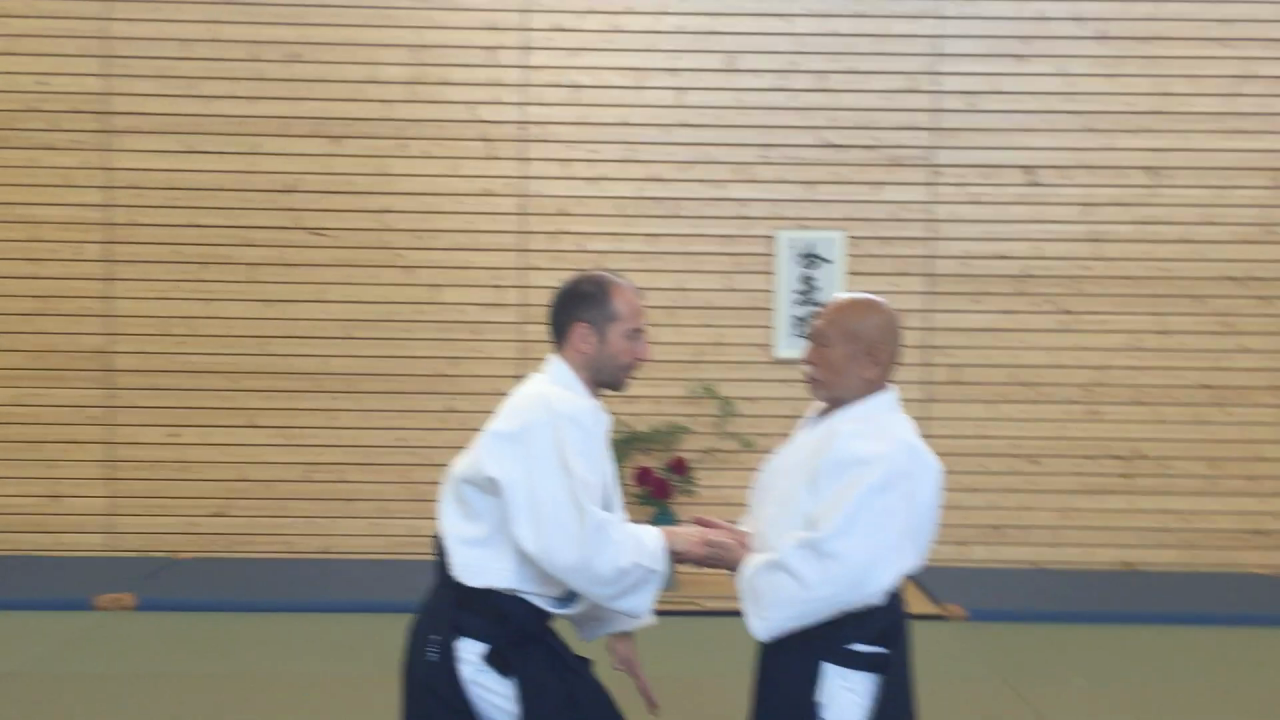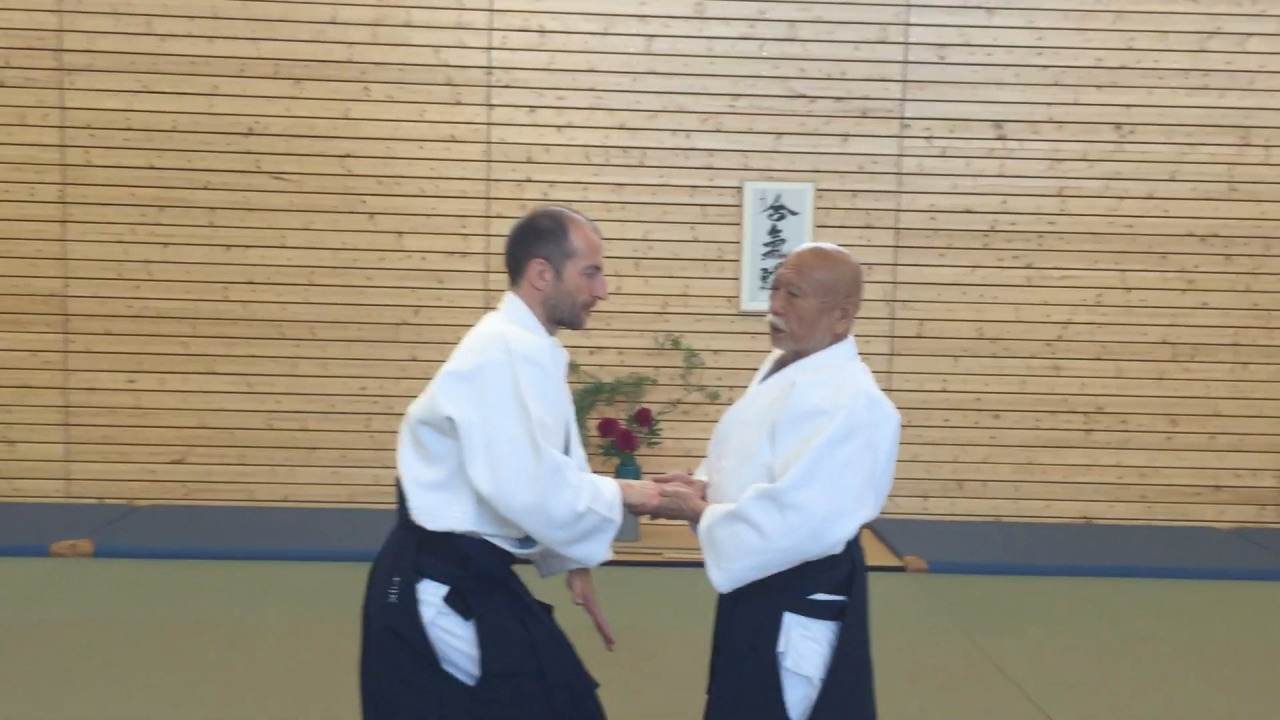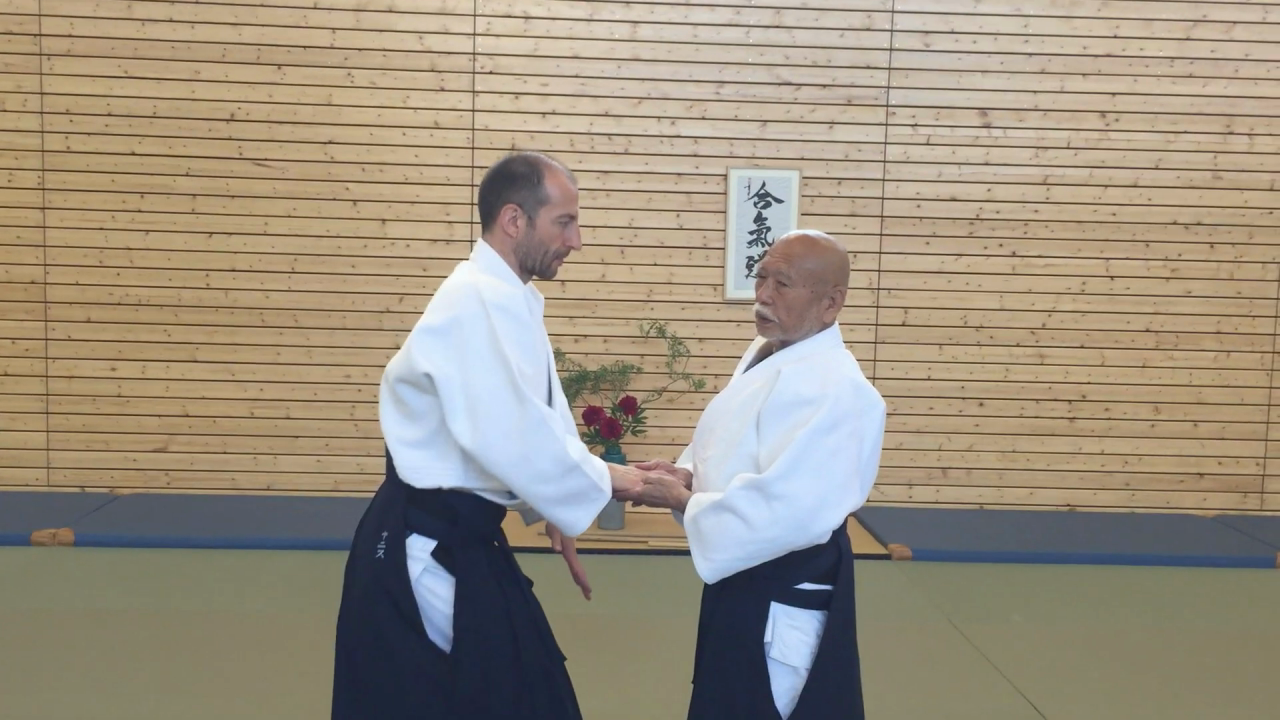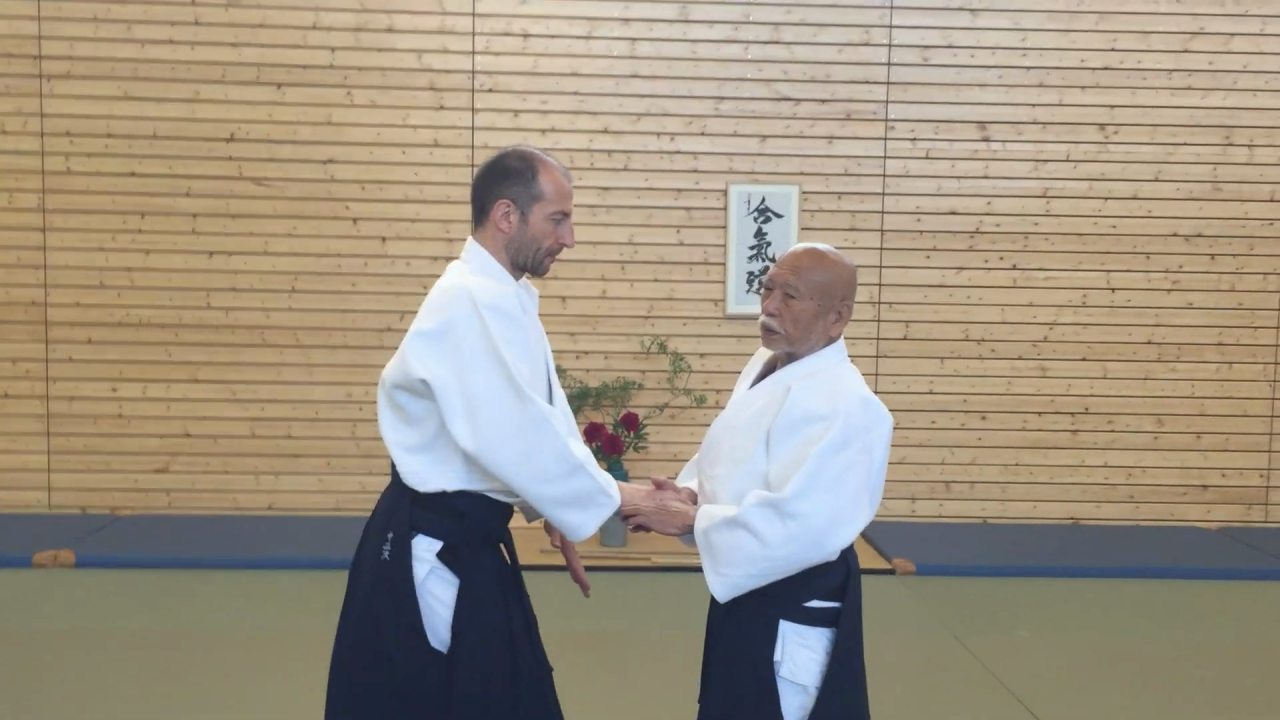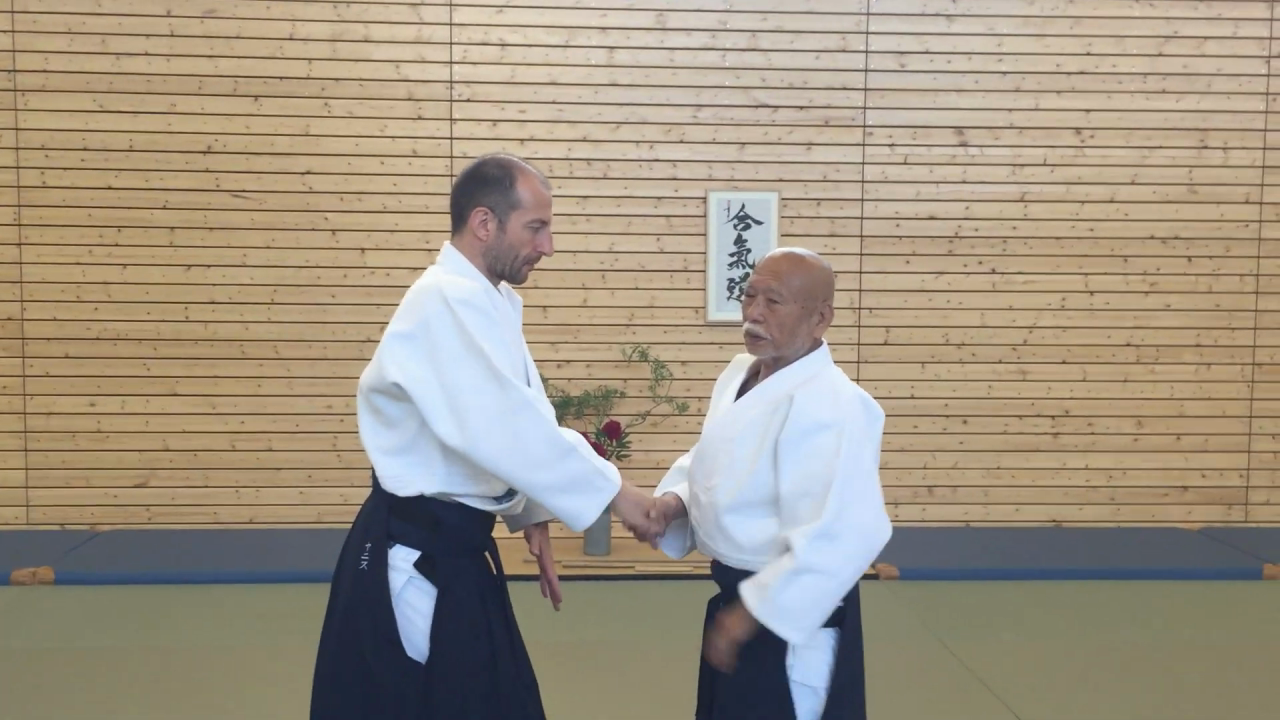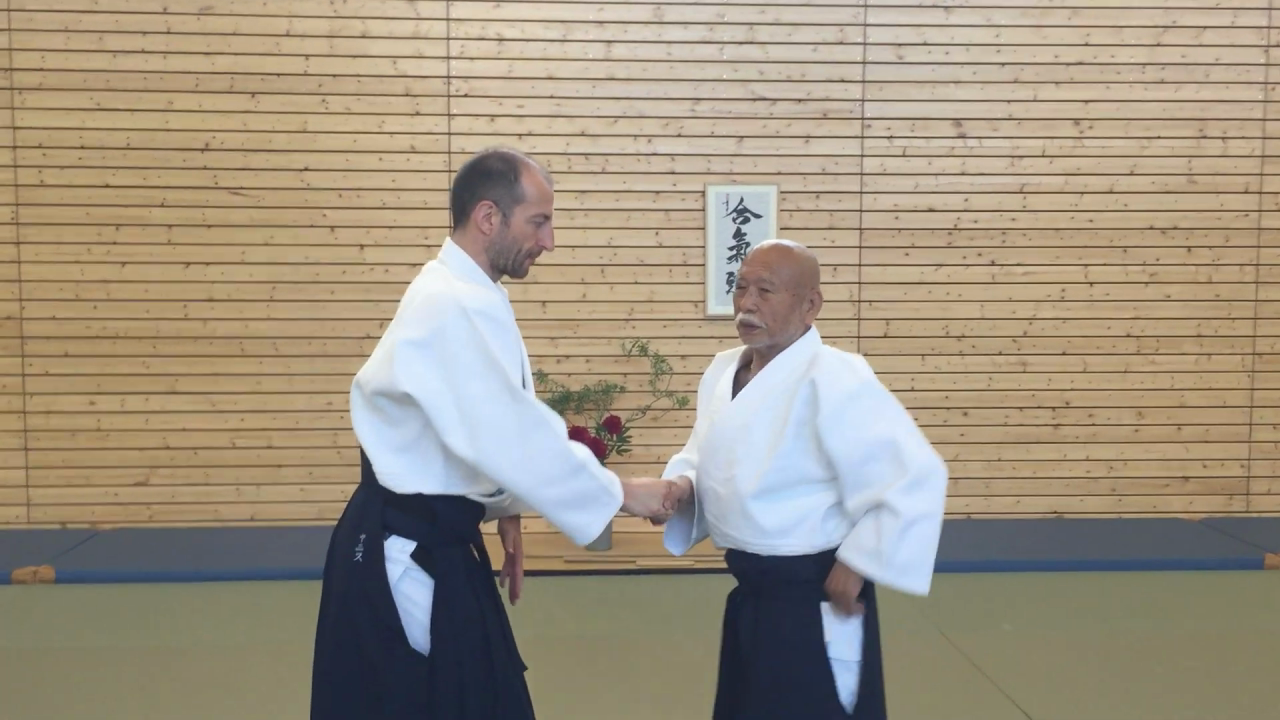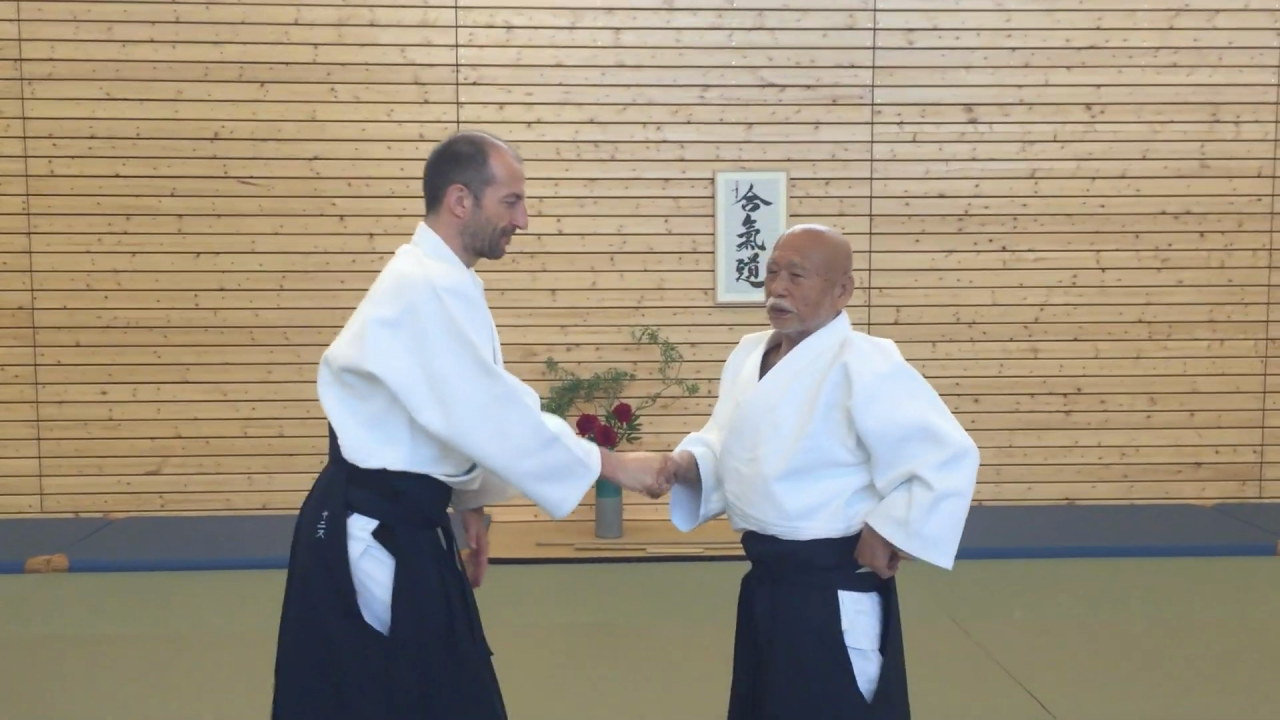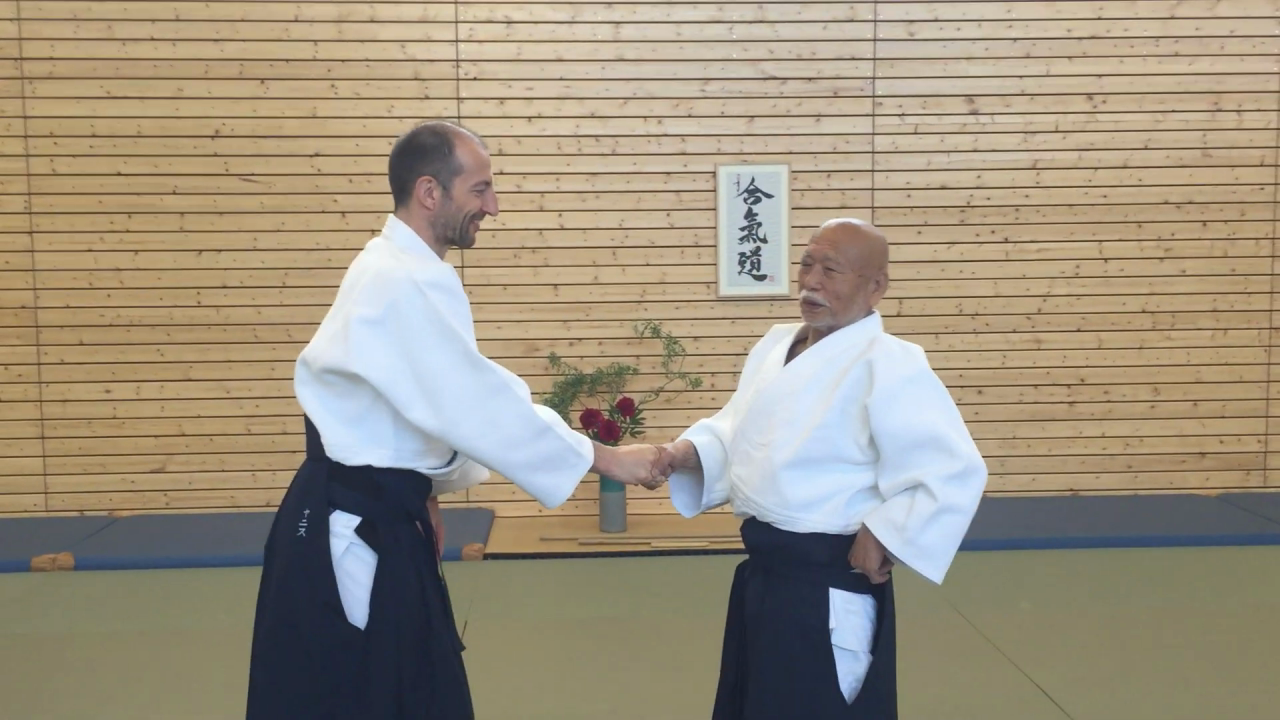
dt=0.4s
person 1, frame 1
left shoulder: (570, 410)
right shoulder: (549, 411)
left elbow: (592, 532)
right elbow: (571, 547)
left wrist: (616, 625)
right wrist: (662, 542)
left hip: (508, 636)
right hip: (479, 648)
person 1, frame 2
left shoulder: (530, 348)
right shoulder: (507, 349)
left elbow: (551, 474)
right elbow: (527, 489)
left wrist: (573, 564)
right wrist: (618, 495)
left hip: (467, 582)
right hip: (437, 590)
person 1, frame 3
left shoulder: (506, 300)
right shoulder: (481, 301)
left elbow: (532, 423)
right elbow: (513, 439)
left wrist: (554, 513)
right wrist: (604, 476)
left hip: (455, 541)
right hip: (425, 550)
person 1, frame 4
left shoulder: (501, 296)
right shoulder: (473, 302)
left elbow: (535, 421)
right elbow: (517, 438)
left wrist: (556, 514)
right wrist: (611, 495)
left hip: (463, 544)
right hip: (432, 555)
person 1, frame 5
left shoulder: (490, 300)
right shoulder: (449, 301)
left elbow: (519, 420)
right elbow: (509, 429)
left wrist: (532, 519)
right wrist: (614, 489)
left hip: (452, 553)
right hip: (414, 563)
person 1, frame 6
left shoulder: (466, 295)
right shoulder: (457, 307)
right elbow: (513, 437)
left wrist: (507, 516)
right wrist: (623, 493)
left hip: (433, 545)
right hip: (402, 558)
person 1, frame 7
left shoulder: (435, 278)
right shoulder: (427, 287)
right elbow: (489, 413)
left wrist: (471, 508)
right wrist: (613, 466)
left hip: (402, 527)
right hip: (369, 537)
person 1, frame 8
left shoulder: (398, 269)
right shoulder: (406, 284)
right elbow: (478, 405)
left wrist: (420, 497)
right wrist: (606, 458)
left hip: (375, 520)
right hip: (349, 535)
person 2, frame 1
left shoulder: (889, 453)
right shoulder: (826, 421)
left elbow: (842, 572)
left wrist: (741, 560)
right wrist: (745, 539)
left hip: (843, 658)
right hip: (800, 643)
person 2, frame 2
left shoulder: (848, 401)
right shoulder: (785, 367)
left elbow: (801, 522)
left wrist: (700, 512)
right wrist: (703, 488)
left hip: (804, 600)
right hip: (761, 589)
person 2, frame 3
left shoulder: (833, 388)
right shoulder: (767, 352)
left elbow: (787, 510)
left wrist: (683, 499)
right wrist: (689, 475)
left hip: (789, 591)
right hip: (746, 574)
person 2, frame 4
left shoulder: (841, 404)
right shoulder: (766, 367)
left elbow: (802, 526)
left wrist: (691, 519)
right wrist: (691, 493)
left hip: (796, 608)
right hip: (752, 594)
person 2, frame 5
left shoulder: (832, 406)
right shoulder: (740, 374)
left elbow: (840, 536)
right elbow: (713, 465)
left wrist: (752, 614)
right wrist: (676, 501)
left hip: (791, 617)
right hip: (741, 601)
person 2, frame 6
left shoulder: (834, 380)
right shoulder: (723, 371)
left elbow: (914, 479)
right elbow: (704, 454)
left wrist: (857, 566)
right wrist: (684, 486)
left hip: (813, 602)
right hip: (754, 594)
person 2, frame 7
left shoulder: (865, 364)
right shoulder: (748, 355)
left elbow: (947, 457)
right elbow: (727, 441)
left wrist: (888, 532)
right wrist: (687, 465)
left hip: (834, 592)
right hip: (769, 581)
person 2, frame 8
left shoulder: (889, 366)
right shoulder: (775, 345)
left elbow: (955, 471)
right elbow: (736, 430)
left wrist: (883, 537)
right wrist: (689, 452)
left hip: (829, 591)
right hip: (764, 574)
